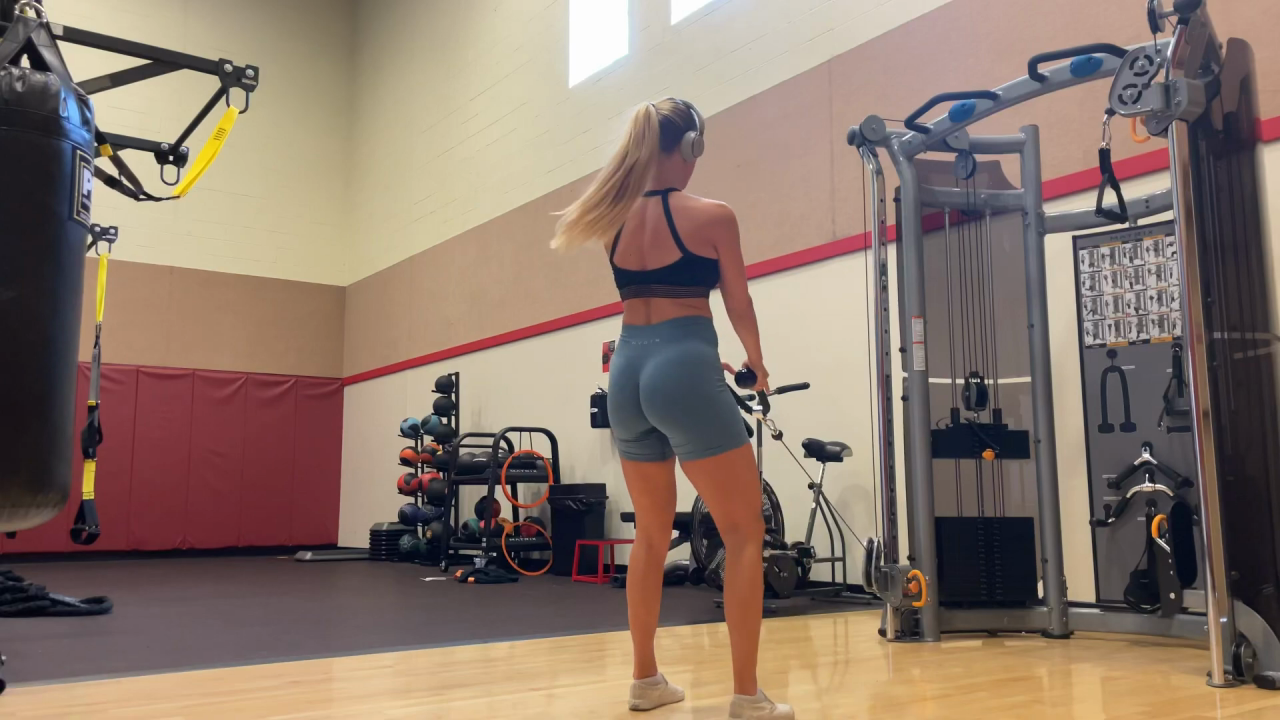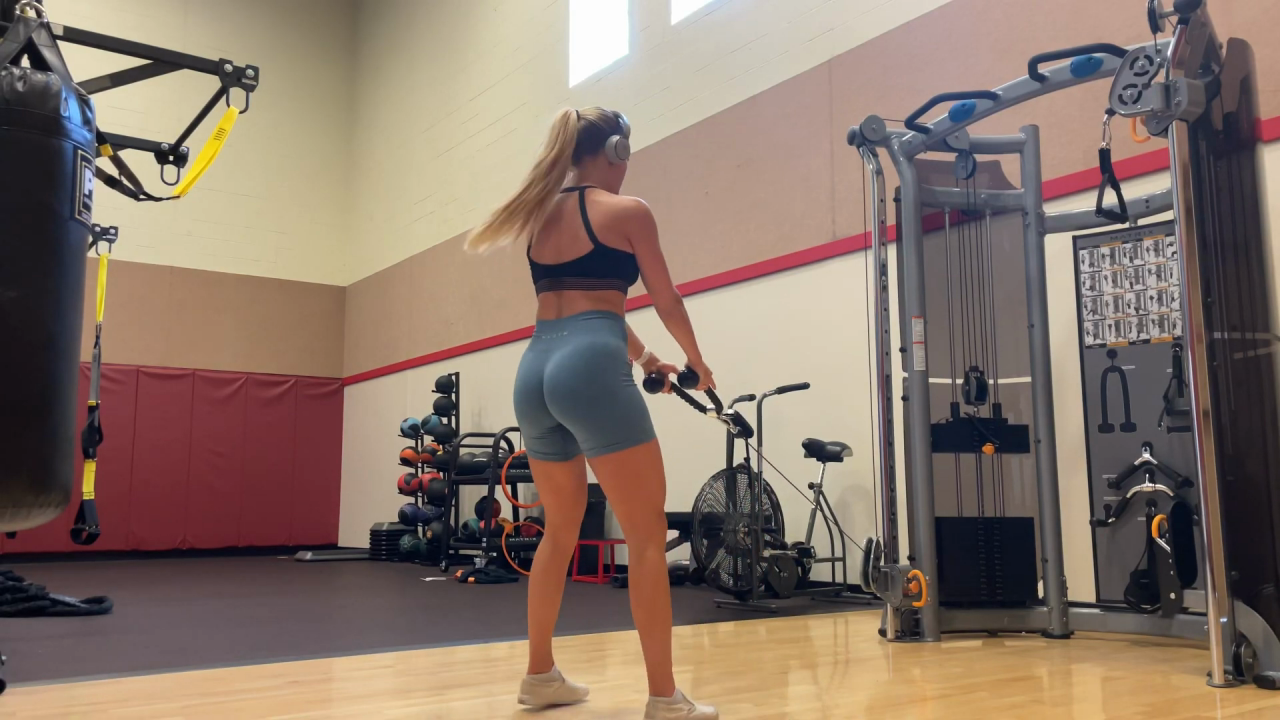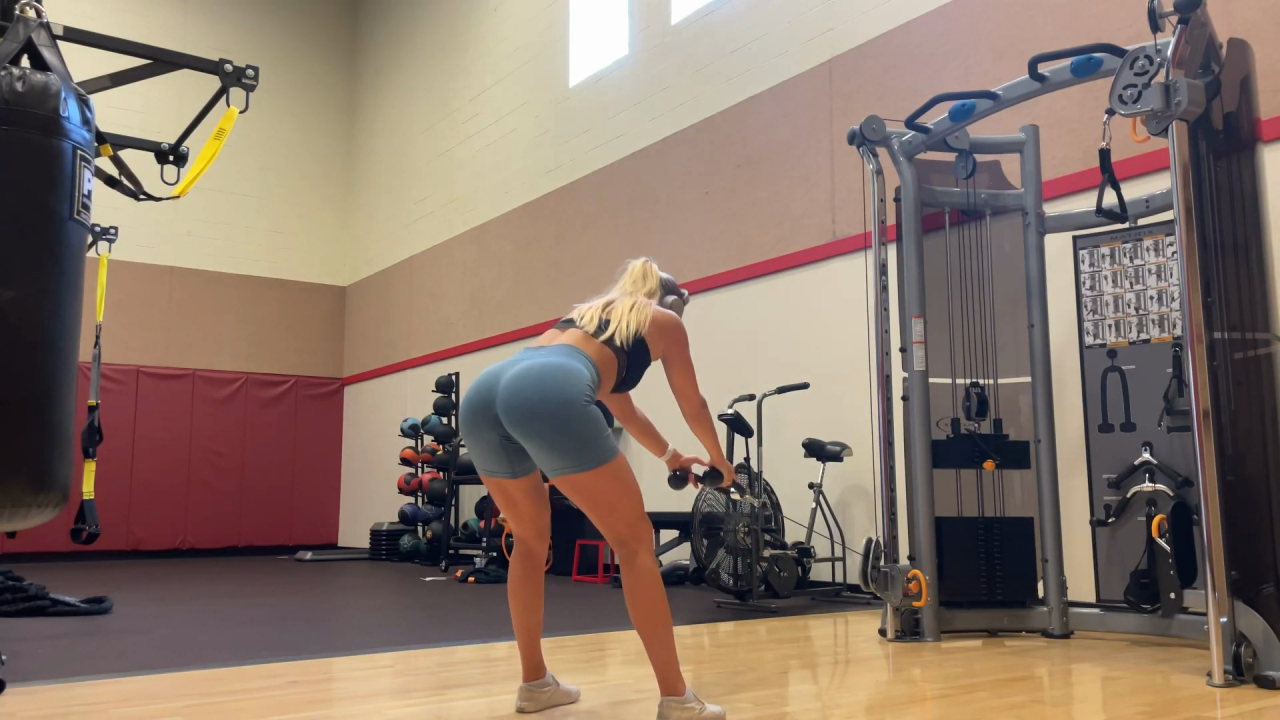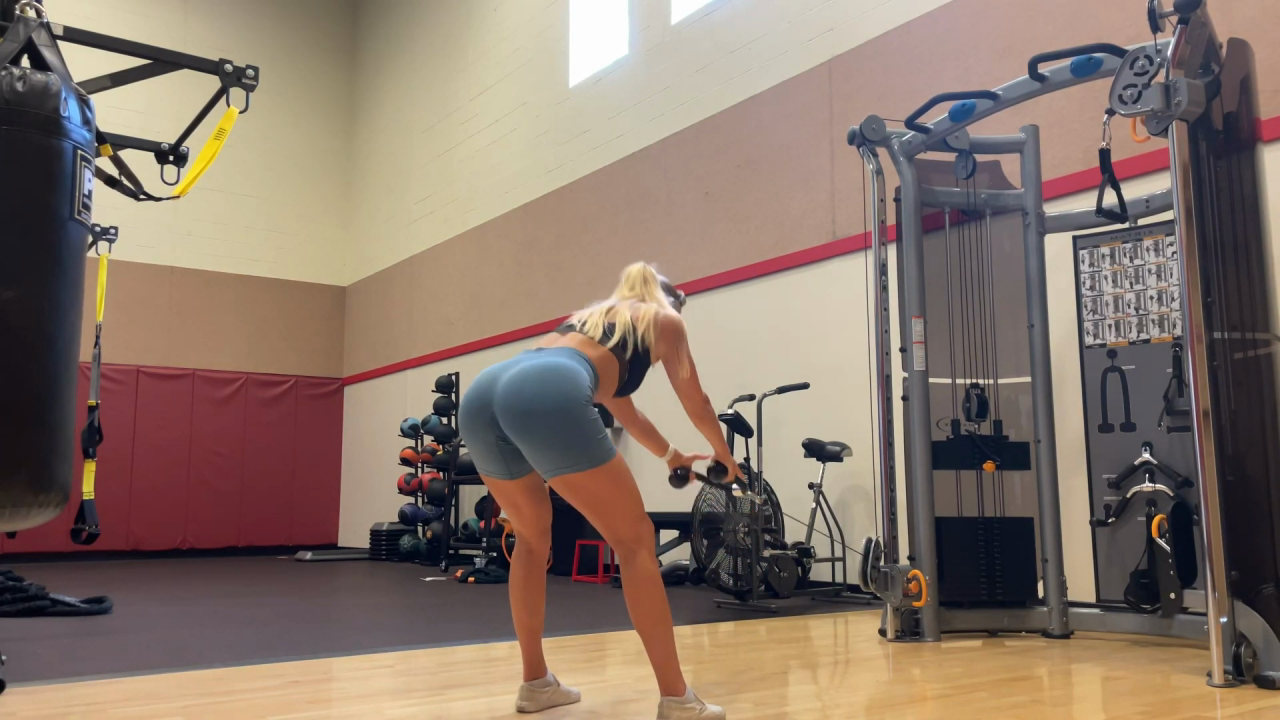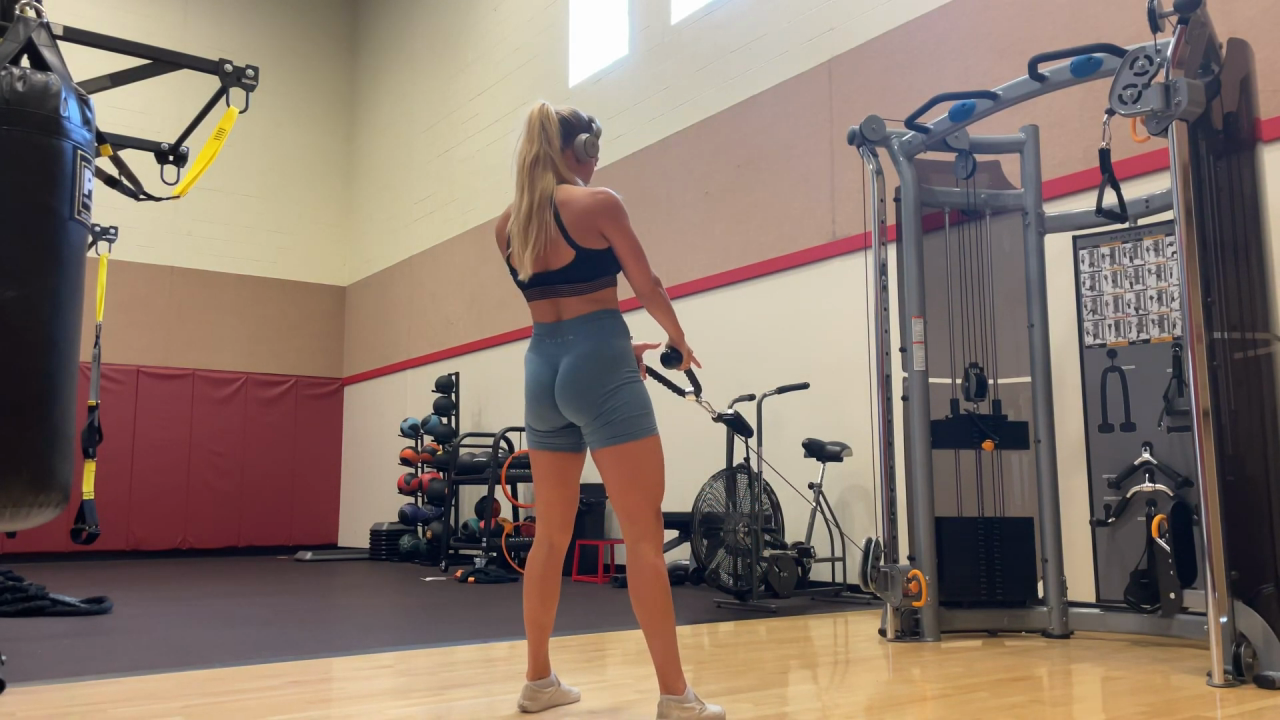
dt=1s
person 1, frame 1
left shoulder: (610, 219)
right shoulder: (712, 216)
right elbow: (739, 307)
right wrist: (756, 363)
left hip: (628, 370)
right hip: (685, 373)
left knee: (652, 535)
right knee: (744, 533)
person 1, frame 2
left shoulder: (539, 214)
right shoulder: (628, 212)
right elbow: (666, 300)
left wrist: (644, 357)
right wrist: (697, 361)
left hip: (536, 369)
right hip: (592, 373)
left knee: (561, 529)
right knee: (648, 534)
person 1, frame 3
left shoulder: (588, 314)
right shoulder: (664, 320)
left elbow: (621, 406)
right elbow: (693, 406)
left wrist: (670, 455)
right wrist: (719, 459)
left hip: (483, 393)
right hip: (551, 396)
left knee: (531, 539)
right knee: (633, 542)
left ankle: (535, 683)
person 1, frame 4
left shoulder: (591, 314)
right shoulder: (663, 319)
left elbow: (622, 408)
right elbow: (695, 401)
left wrist: (672, 456)
right wrist: (723, 454)
left hip: (482, 396)
right hip: (549, 399)
left knee: (533, 540)
right knee: (634, 543)
left ankle: (536, 682)
person 1, frame 5
left shoulder: (507, 225)
right shoulder: (597, 203)
right elbow: (646, 286)
right wrist: (678, 338)
left hip: (543, 371)
right hip: (600, 371)
left knee: (551, 535)
right knee: (644, 534)
